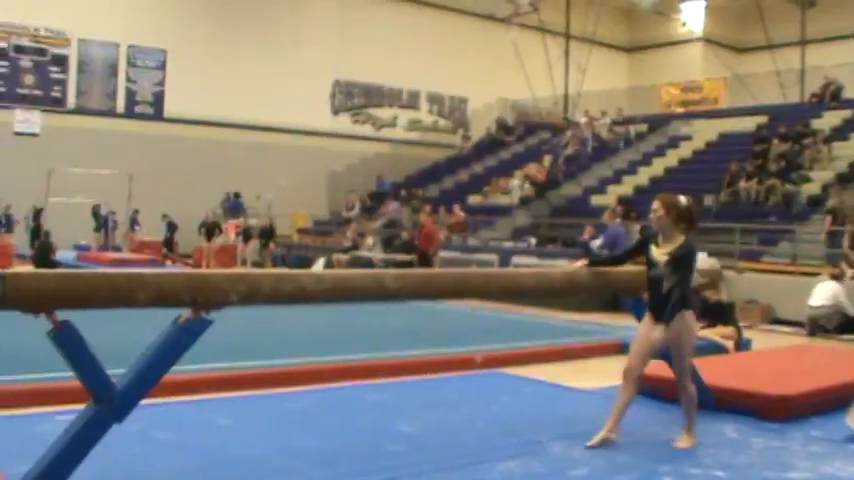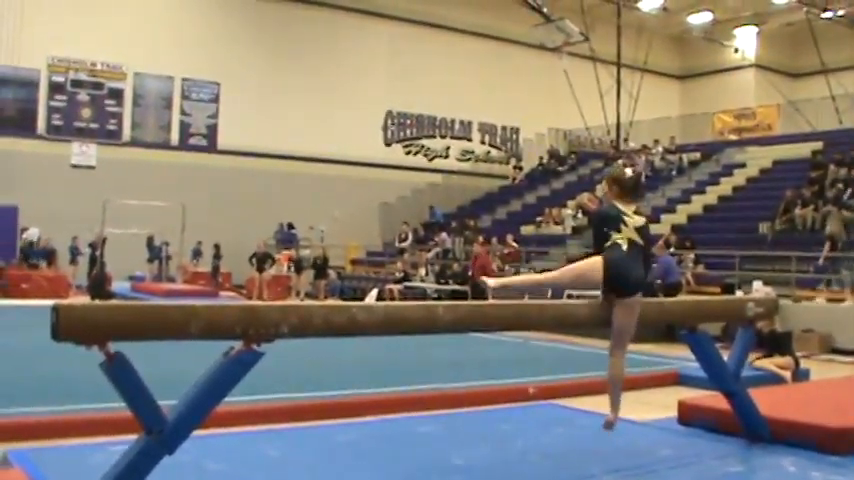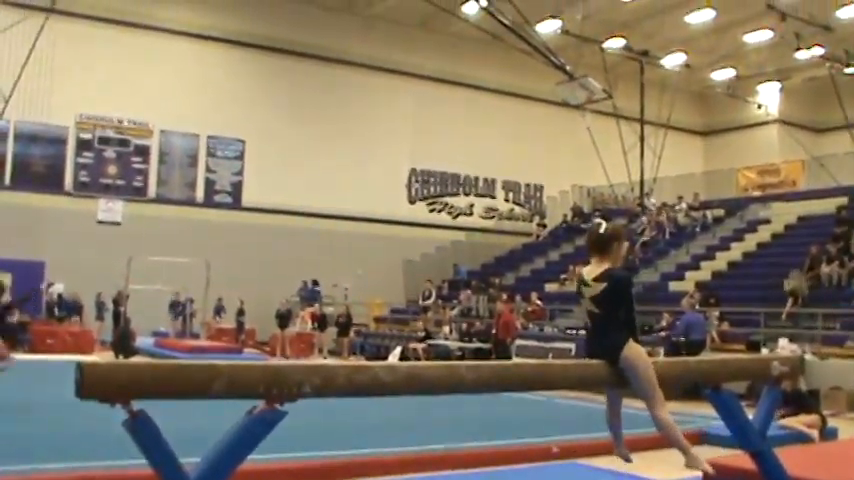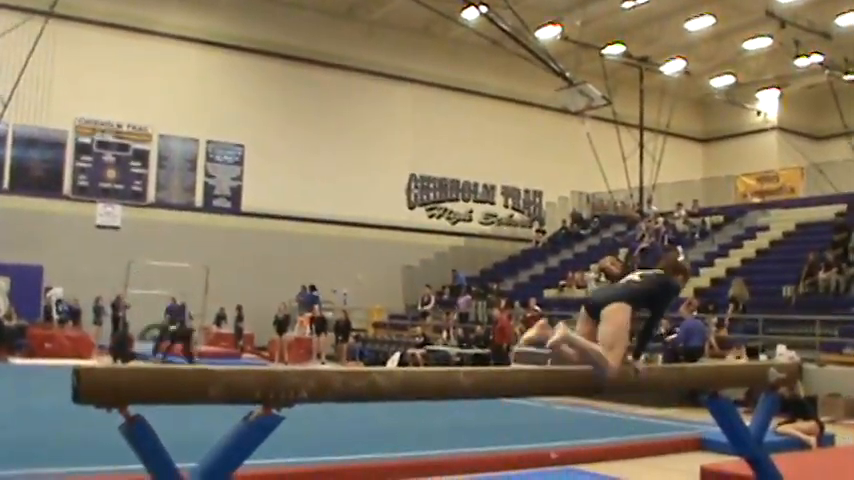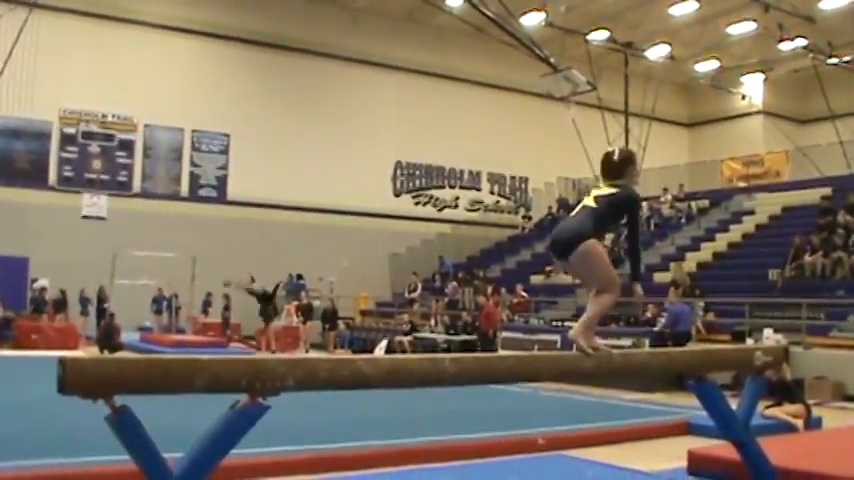
dt=1s
person 1, frame 1
left shoulder: (685, 249)
right shoulder: (650, 241)
left elbow: (683, 291)
right elbow: (621, 258)
left wrist: (663, 326)
right wrist: (589, 261)
left hip: (678, 315)
right hip: (653, 313)
left knee: (682, 378)
right knee: (631, 371)
left ankle: (690, 433)
right ankle: (609, 430)
person 1, frame 2
left shoulder: (603, 212)
right shoulder: (643, 220)
right elbow: (646, 261)
left hip: (610, 266)
right hip: (634, 281)
left knee: (546, 278)
right knee: (618, 351)
left ankle: (499, 283)
right ankle: (614, 411)
person 1, frame 3
left shoulder: (583, 276)
right shoulder: (620, 278)
right elbow: (628, 316)
right wrist: (636, 346)
left hip: (594, 346)
right hip: (618, 344)
left knee: (613, 398)
right knee: (657, 404)
left ankle: (619, 445)
right ankle: (690, 455)
person 1, frame 4
left shoulder: (641, 275)
right shoulder: (671, 285)
right elbow: (653, 321)
right wrist: (637, 356)
left hip: (595, 301)
right hip: (615, 302)
left knee: (578, 356)
right knee: (609, 367)
left ankle: (546, 332)
right ankle: (566, 335)
person 1, frame 5
left shoulder: (597, 192)
right shoulder: (630, 197)
right elbow: (633, 241)
right wrist: (636, 281)
left hip: (559, 239)
right hip: (576, 240)
left knee: (602, 285)
right knee: (612, 289)
left ankle: (587, 335)
right ankle: (581, 330)
